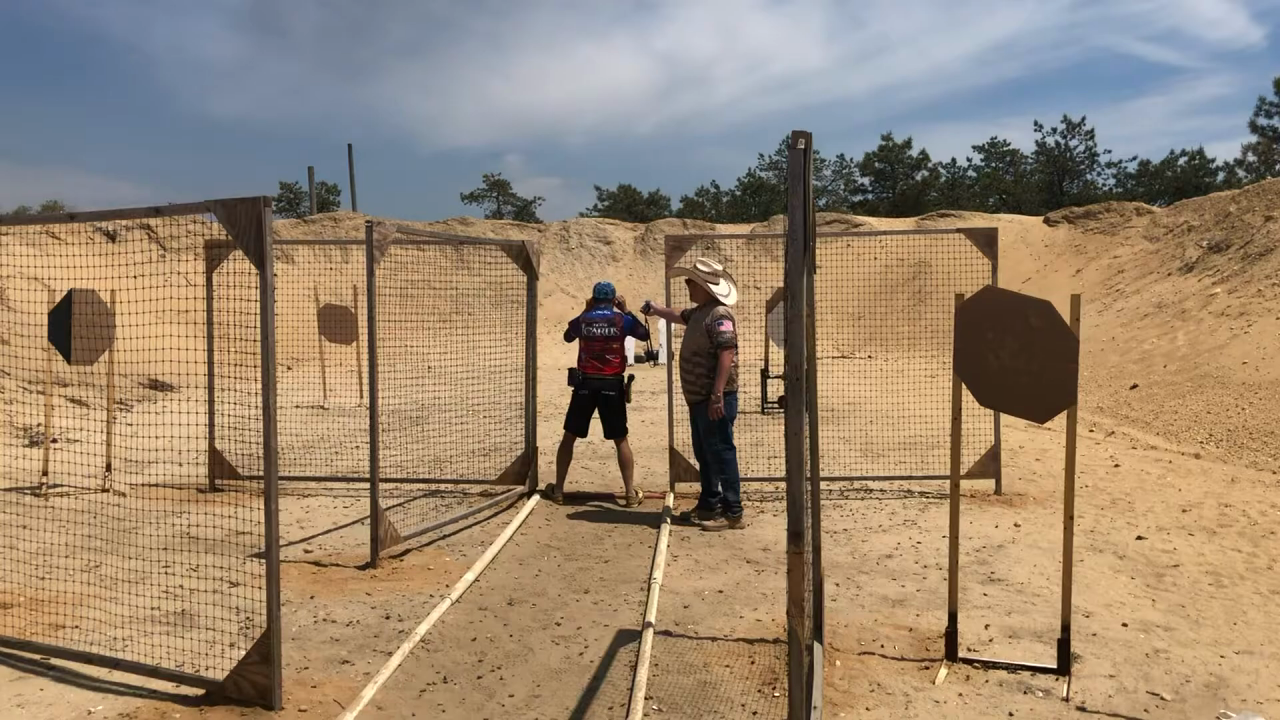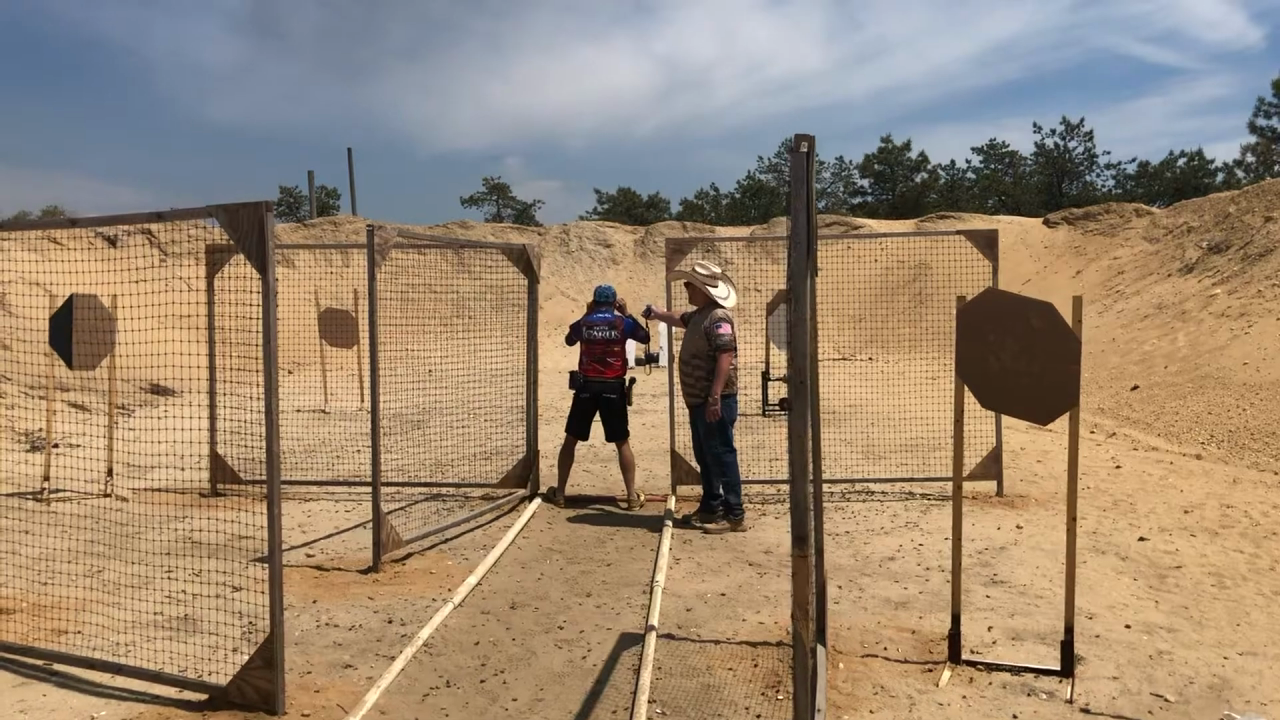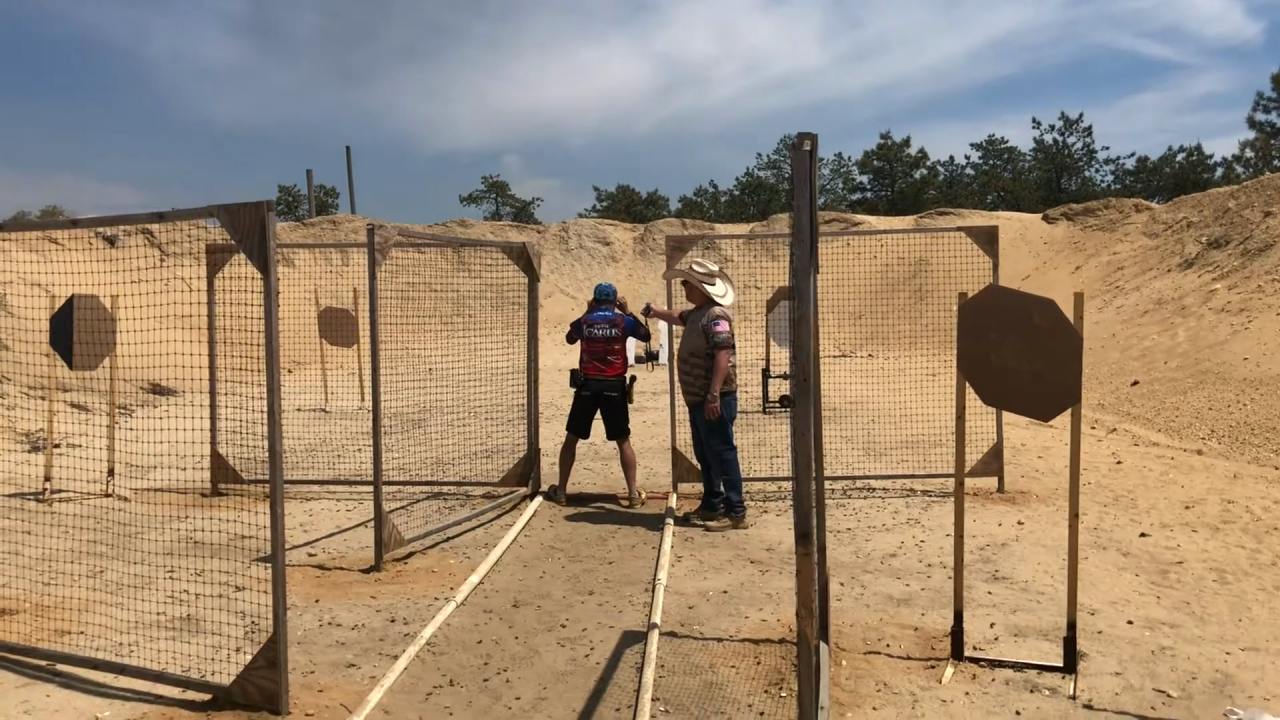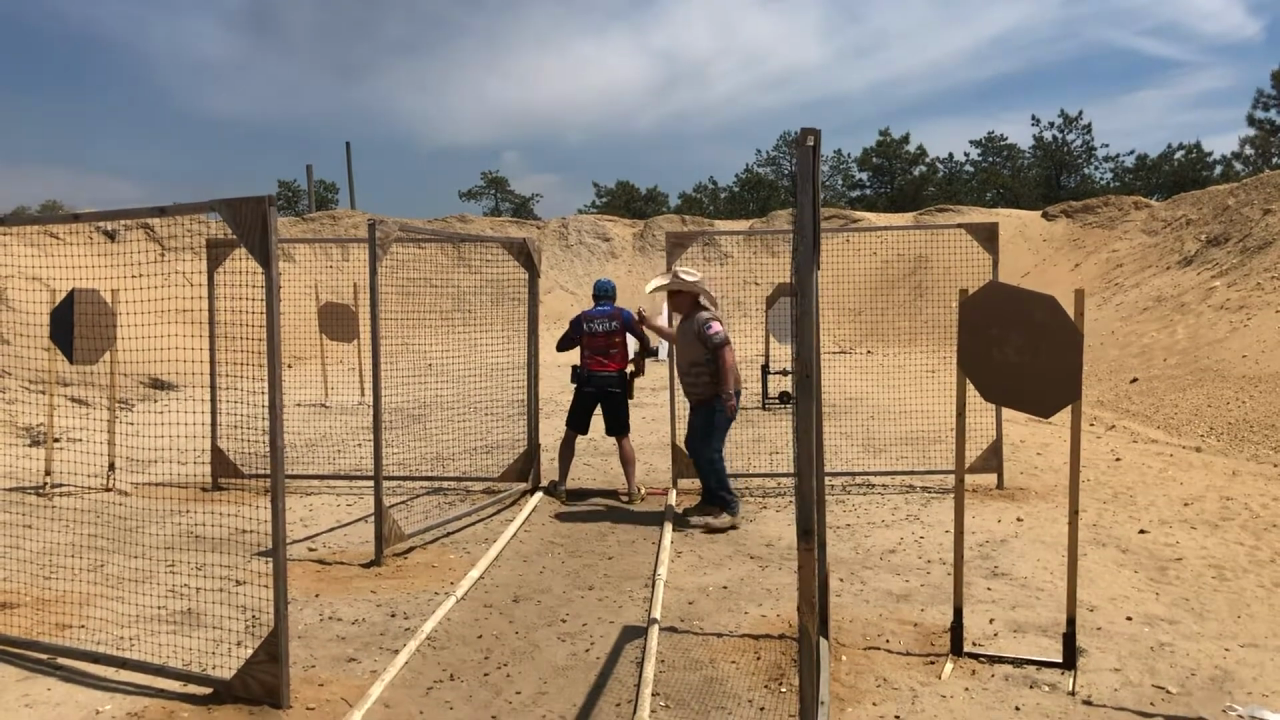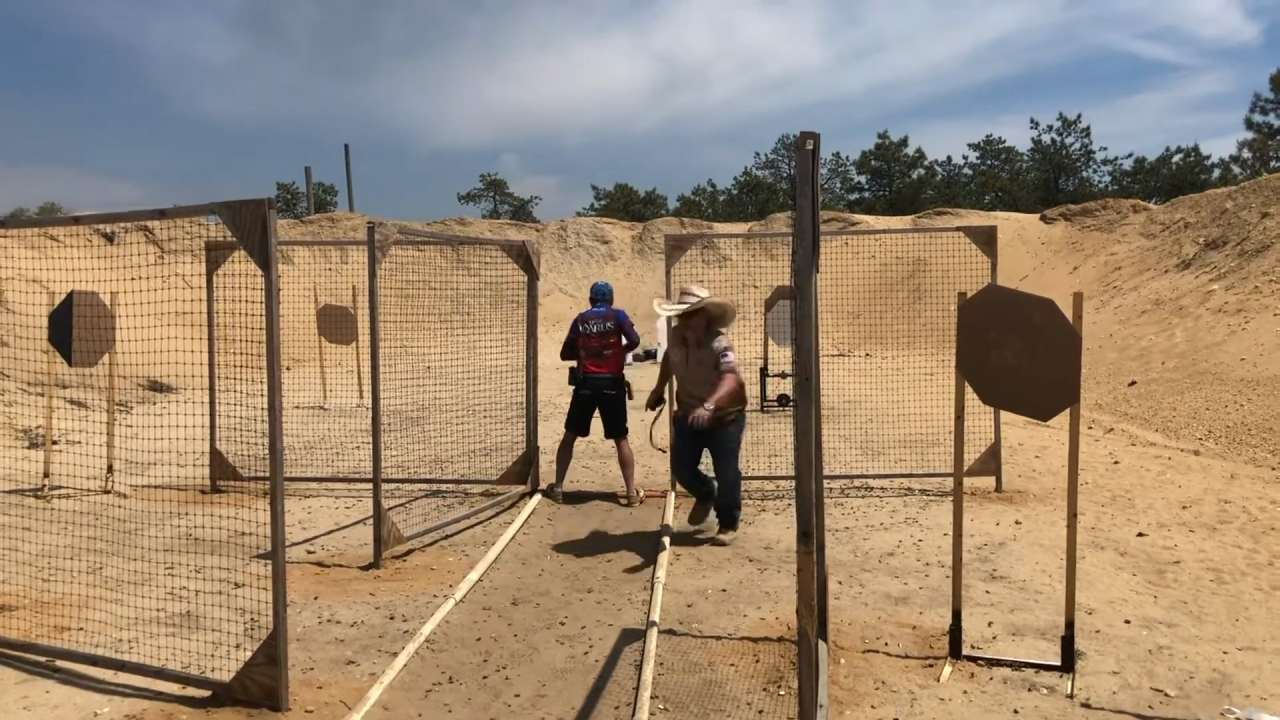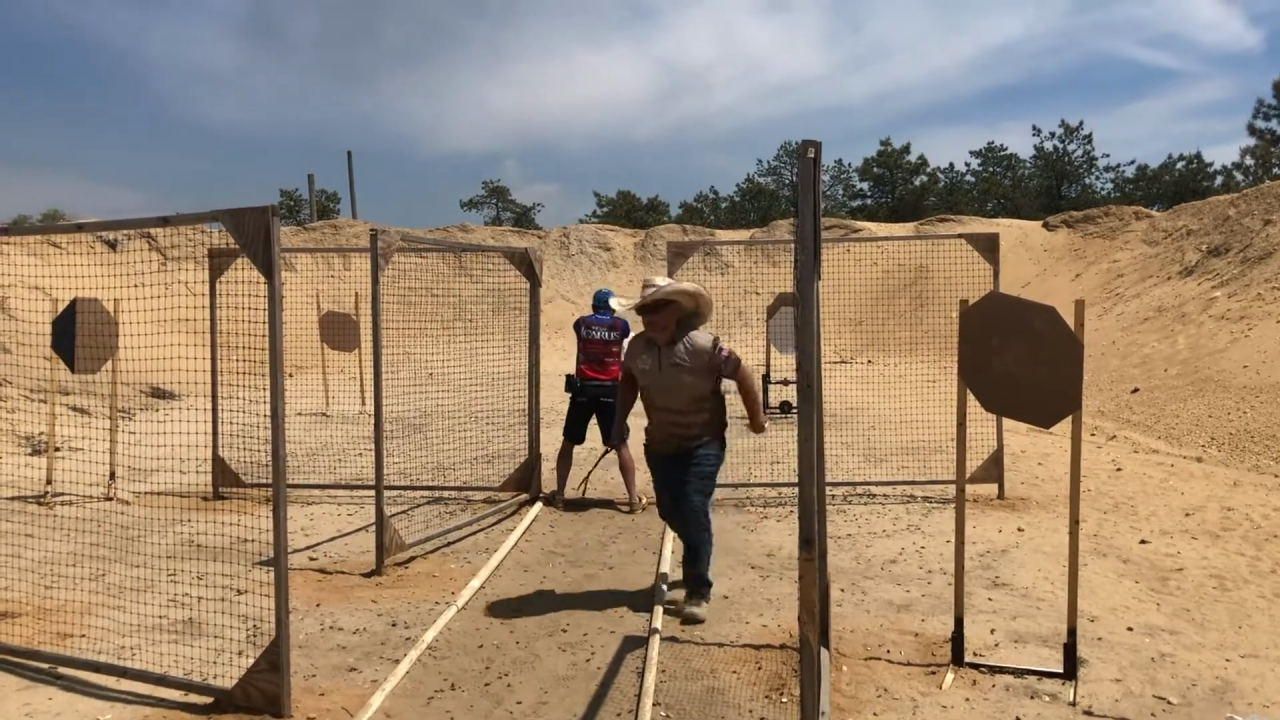
dt=0.5s
person 1, frame 1
left shoulder: (720, 315)
right shoulder: (699, 312)
left elbow: (727, 356)
right elbow: (680, 316)
left wrist: (717, 395)
right wrist: (656, 310)
left hip: (716, 399)
right hip: (698, 398)
left knee: (722, 453)
right knee: (704, 455)
left ankle: (733, 513)
right ankle: (708, 505)
person 1, frame 2
left shoulder: (718, 317)
right shoulder: (698, 315)
left elbow: (725, 358)
right elbow: (680, 319)
left wrist: (715, 397)
right wrist: (656, 314)
left hip: (715, 401)
right hip: (698, 401)
left knee: (722, 456)
right knee: (705, 457)
left ankle: (734, 515)
right ankle: (711, 508)
person 1, frame 3
left shoulder: (716, 315)
right shoulder: (697, 313)
left elbow: (723, 355)
right elbow: (678, 317)
left wrist: (714, 395)
right wrist: (654, 312)
left hip: (714, 399)
right hip: (697, 398)
left knee: (722, 454)
right knee: (705, 455)
left ankle: (736, 513)
right ankle: (712, 506)
person 1, frame 4
left shoulder: (705, 320)
right shoulder: (688, 320)
left elbow: (726, 354)
right elbow: (677, 338)
left wrist: (728, 394)
right wrist: (649, 324)
left hip: (717, 399)
right hip: (702, 399)
left knee: (708, 451)
right knee: (695, 448)
left ankle: (729, 508)
right ankle: (711, 500)
person 1, frame 5
left shoulder: (719, 344)
right shoulder: (676, 336)
left elbow: (731, 380)
left wrist: (709, 408)
right wrist: (657, 390)
left hip: (725, 418)
right hip: (687, 415)
left knee: (727, 473)
right knee: (682, 469)
left ankle: (728, 522)
right ankle: (703, 497)
person 1, frame 6
left shoulder: (703, 345)
right shoulder: (638, 346)
left elbow: (741, 375)
right elbow: (629, 380)
left wrist: (756, 416)
right wrist: (619, 421)
left hip: (703, 442)
right hip: (662, 444)
left knee: (694, 510)
right knee: (671, 512)
left ankle: (697, 592)
right ankle: (693, 573)
person 2, frame 1
left shoulder: (583, 319)
right shoulder: (622, 320)
left elbow: (567, 337)
right elbow: (645, 335)
right wrist: (627, 311)
left hip: (586, 384)
right hip: (612, 385)
left knee: (569, 437)
right knee: (621, 440)
left ankle: (558, 489)
right ankle: (630, 492)
person 2, frame 2
left shoulder: (583, 323)
right shoulder: (622, 323)
left elbow: (569, 341)
right elbow: (646, 338)
right wrist: (627, 314)
left hip: (586, 387)
right hip: (613, 388)
left knee: (570, 440)
right knee: (622, 443)
left ankle: (560, 492)
right ankle: (632, 495)
person 2, frame 3
left shoulder: (583, 321)
right shoulder: (623, 321)
left elbow: (570, 339)
right elbow: (647, 336)
right wrist: (628, 312)
left hip: (587, 386)
right hip: (614, 387)
left knee: (572, 438)
right knee: (623, 441)
left ankle: (561, 490)
right ankle: (633, 493)
person 2, frame 4
left shoulder: (583, 318)
right shoulder: (622, 315)
left elbow: (561, 346)
right elbow: (645, 341)
right wrist: (640, 360)
left hip: (588, 382)
right hip: (615, 381)
left knee: (571, 434)
right knee: (622, 437)
left ankle: (561, 486)
right ankle: (633, 489)
person 2, frame 5
left shoulder: (580, 320)
right shoulder: (617, 316)
left elbow: (566, 354)
right elbow: (634, 340)
right wrist: (622, 350)
left hip: (586, 383)
right hip: (612, 383)
left knee: (569, 436)
right knee: (621, 439)
left ankle: (557, 488)
right ankle: (631, 491)
person 2, frame 6
left shoulder: (581, 323)
right shoulder: (621, 325)
left hip: (583, 389)
right hip: (609, 390)
left knee: (568, 443)
right knee: (621, 445)
left ankle: (559, 495)
right ankle: (634, 498)
